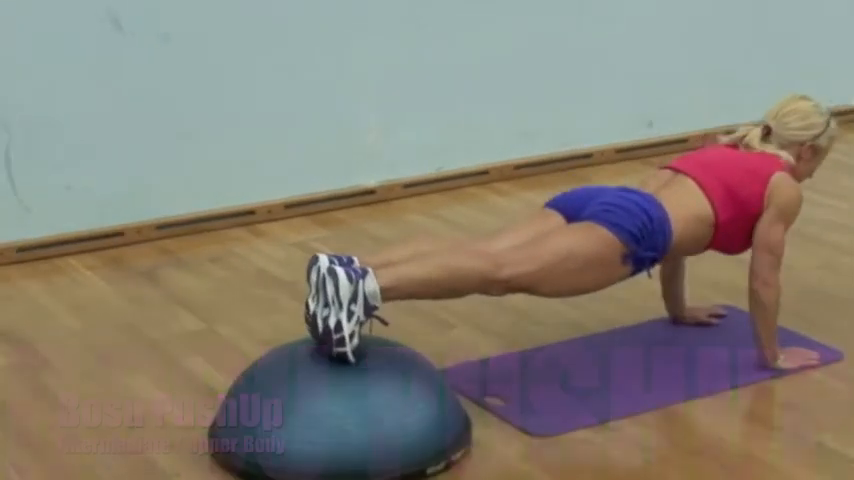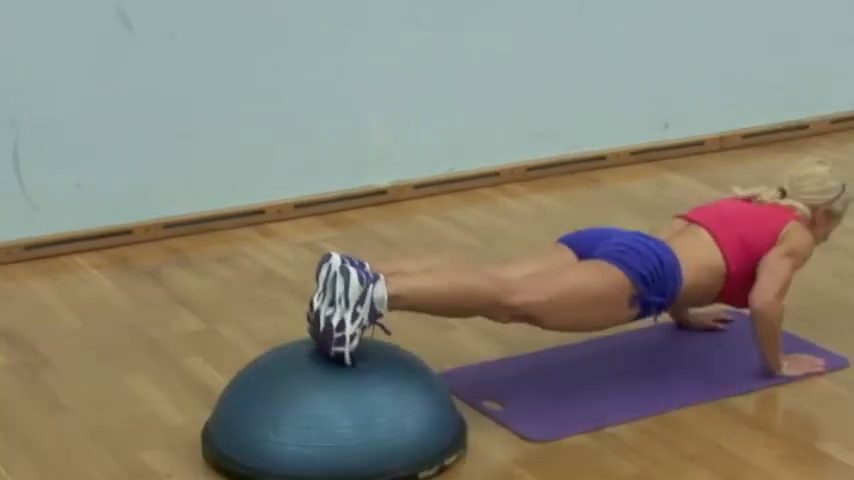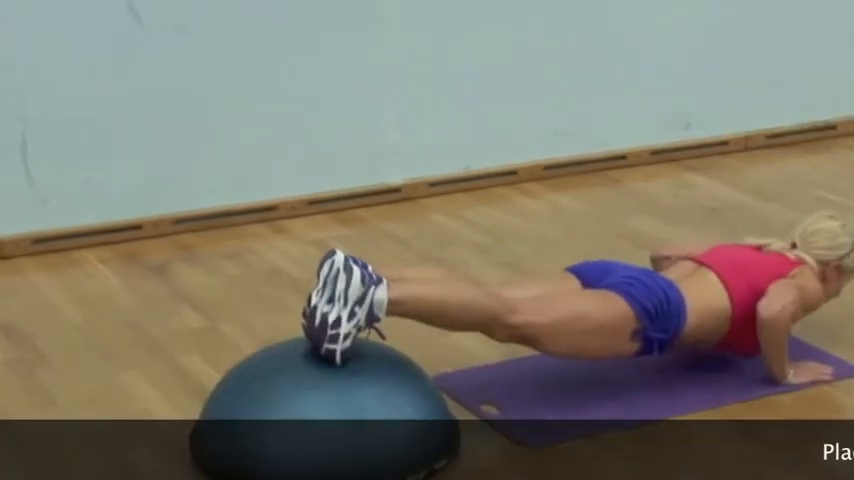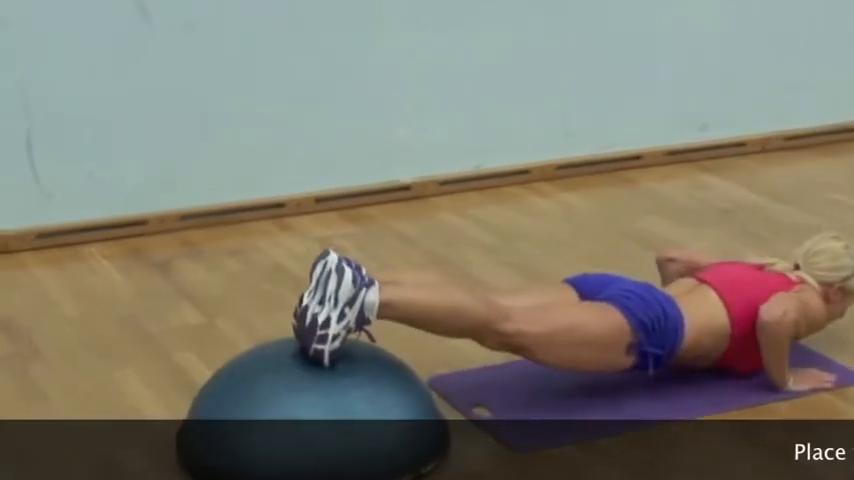
dt=0.3s
person 1, frame 1
left shoulder: (724, 154)
right shoulder: (784, 188)
right elbow: (764, 281)
left wrist: (677, 310)
right wrist: (772, 355)
left hip: (592, 200)
right hip: (629, 226)
left knee: (474, 253)
right knee: (505, 273)
left ankle: (348, 271)
right ankle: (369, 289)
person 1, frame 2
left shoulder: (741, 206)
right shoulder: (796, 238)
right elbow: (763, 300)
left wrist: (683, 313)
right wrist: (776, 364)
left hip: (606, 242)
right hip: (642, 273)
left knee: (493, 283)
right knee: (513, 302)
left ankle: (359, 276)
right ankle: (373, 293)
person 1, frame 3
left shoulder: (751, 253)
right shoulder: (807, 284)
left elbow: (662, 254)
right elbow: (770, 312)
right wrist: (783, 372)
left hip: (612, 275)
right hip: (646, 309)
left knee: (495, 303)
right knee: (516, 321)
left ankle: (360, 277)
right ankle: (377, 297)
person 1, frame 4
left shoulder: (753, 271)
right shoulder: (808, 304)
left elbow: (670, 256)
right elbow: (773, 318)
right wrist: (783, 378)
left hip: (612, 290)
right hip: (643, 326)
left knee: (491, 311)
right knee: (509, 330)
left ankle: (353, 281)
right ankle: (365, 300)
